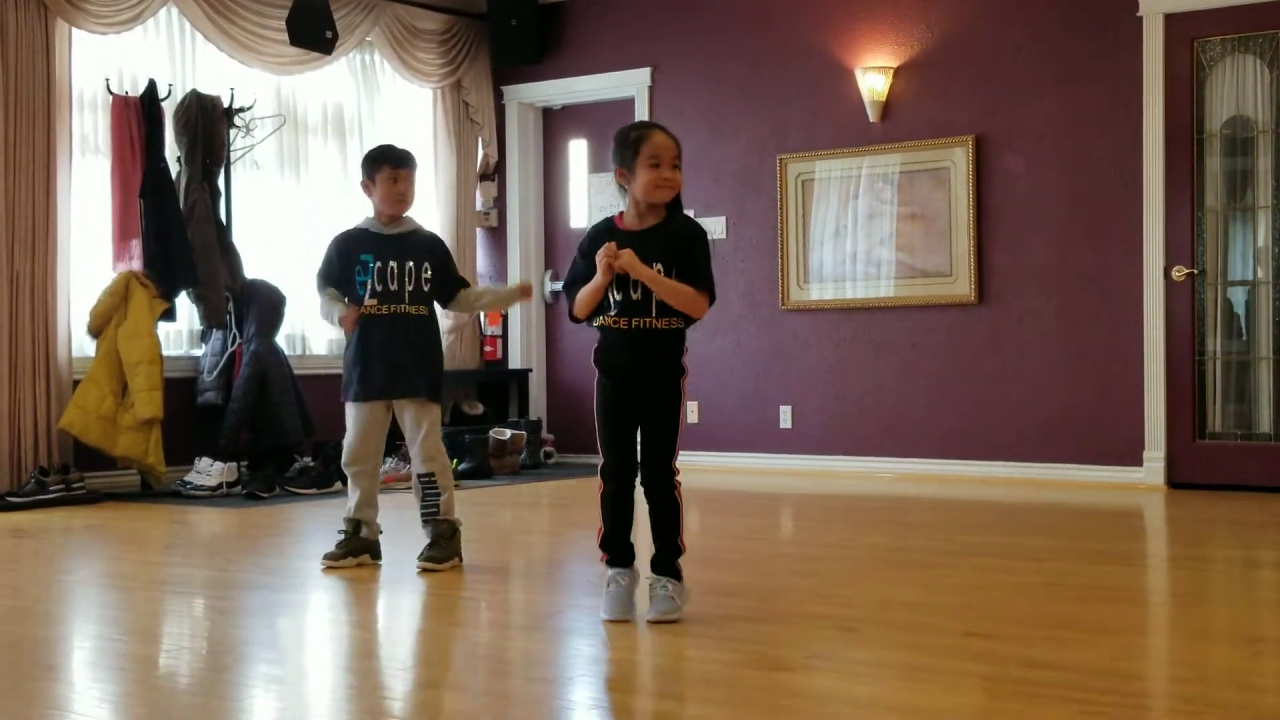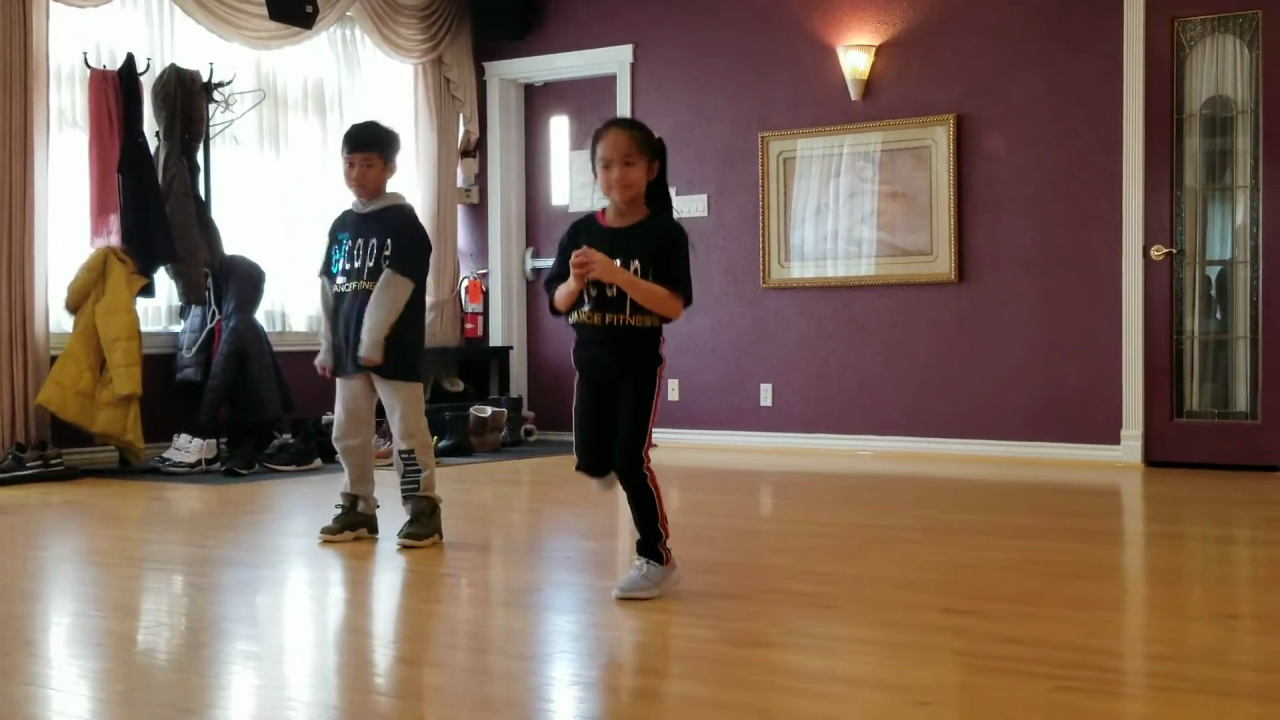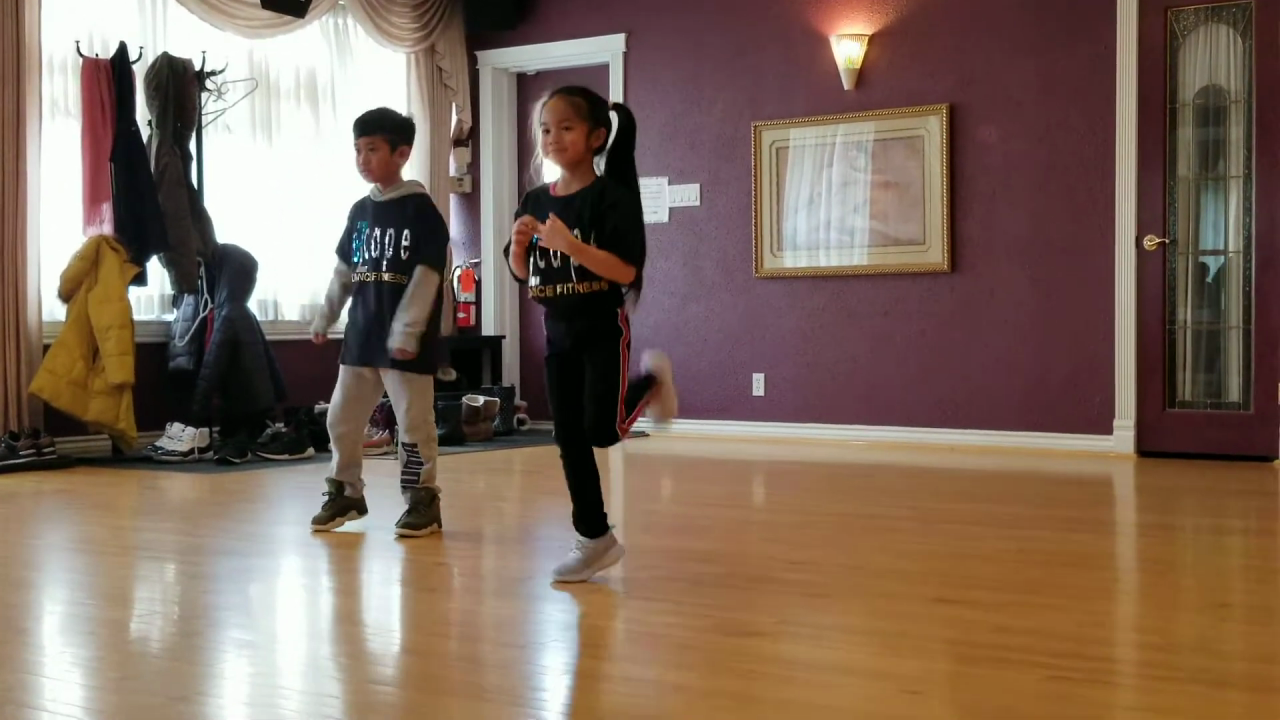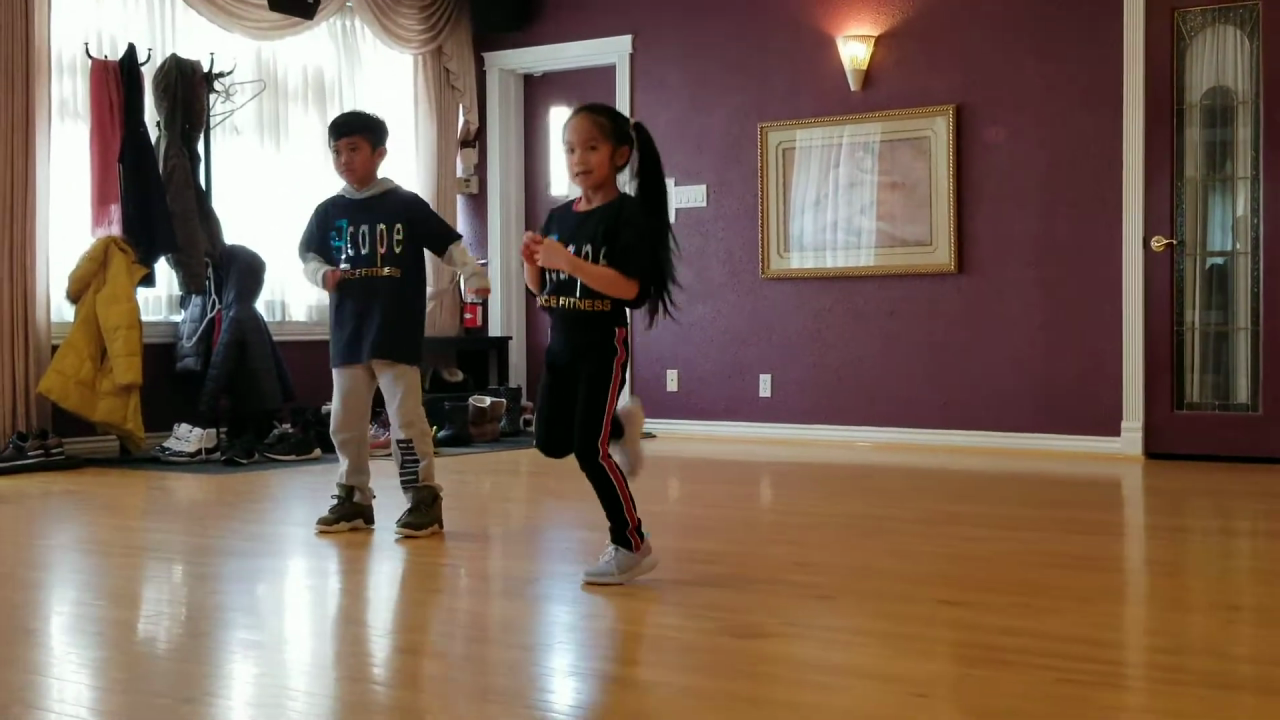
dt=0.7s
person 1, frame 1
left shoulder: (685, 234)
right shoulder: (600, 237)
left elbow: (698, 305)
right elbow: (578, 311)
left wrist: (642, 271)
right wrist: (602, 275)
left hip: (664, 370)
right hip: (613, 369)
left knee: (659, 473)
right knee: (616, 470)
left ankle: (668, 575)
right ankle: (619, 569)
person 1, frame 2
left shoulder: (664, 233)
right shoulder: (582, 230)
left elbow: (673, 306)
right elbow: (557, 303)
left wrist: (617, 275)
right wrist: (575, 281)
left hip: (639, 360)
right hip: (591, 358)
left knee: (631, 460)
right knee: (590, 461)
left ankle: (657, 557)
right ankle: (610, 463)
person 1, frame 3
left shoulder: (610, 196)
right shoulder: (534, 201)
left elbow: (627, 270)
right elbow: (520, 271)
left wrist: (571, 244)
right wrist: (519, 242)
left hip: (603, 328)
right hip: (558, 331)
left knee: (603, 427)
right knee: (569, 436)
left ankle: (652, 381)
right ankle: (595, 537)
person 1, frame 4
left shoulder: (629, 213)
right shoulder: (557, 216)
left elbow: (630, 287)
right elbow: (539, 286)
left wrist: (568, 262)
right wrist: (531, 263)
left hip: (602, 342)
right hip: (560, 342)
left knee: (588, 446)
right knee: (550, 439)
left ankle: (633, 545)
right ankle: (618, 426)
person 2, frame 1
left shoulder: (429, 245)
right shoulder: (347, 244)
left elbow: (458, 296)
right elbow: (328, 297)
left wrist: (508, 293)
right wrist: (339, 313)
left hip: (419, 370)
right hip: (366, 369)
left knee: (427, 452)
right knee: (359, 455)
left ankle: (443, 533)
right ankle: (361, 533)
person 2, frame 2
left shoulder: (403, 222)
right shoulder: (341, 224)
left elbow: (396, 286)
right elbow: (329, 287)
left wrist: (374, 339)
right wrist: (326, 345)
left hip: (393, 350)
right hip: (349, 349)
left knee: (408, 431)
right knee: (348, 433)
left ankle: (423, 511)
right ankle: (358, 507)
person 2, frame 3
left shoulder: (421, 210)
right shoulder: (361, 210)
left elbow: (427, 276)
left wrist: (408, 331)
right wrist: (326, 317)
left hip: (401, 340)
right hip: (361, 337)
left knee: (413, 421)
right knee: (342, 417)
left ankle: (423, 501)
right ankle: (347, 492)
person 2, frame 4
left shoulder: (405, 205)
right shoulder: (328, 211)
left elbow: (449, 244)
right elbow: (308, 258)
left wrist: (474, 273)
right wrist: (321, 273)
left hip: (396, 332)
right hip: (347, 333)
left knee: (406, 418)
right knee: (345, 422)
left ankle: (424, 500)
right ankle: (354, 497)
